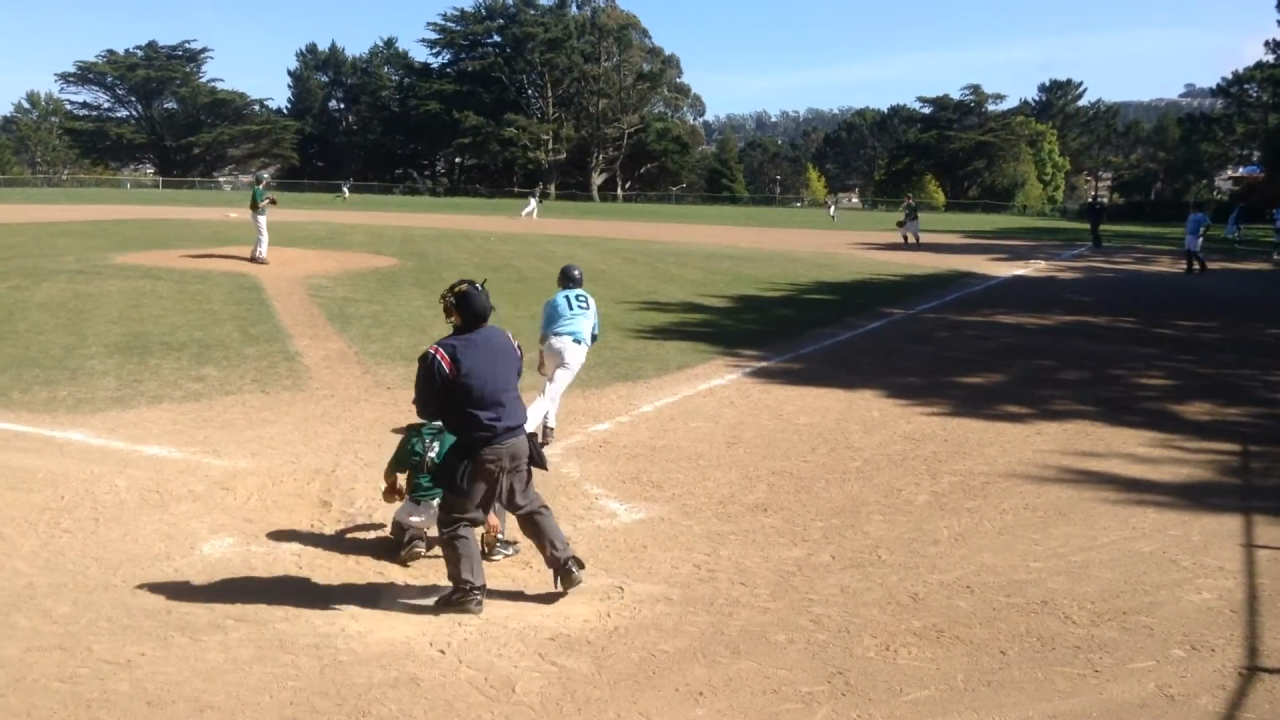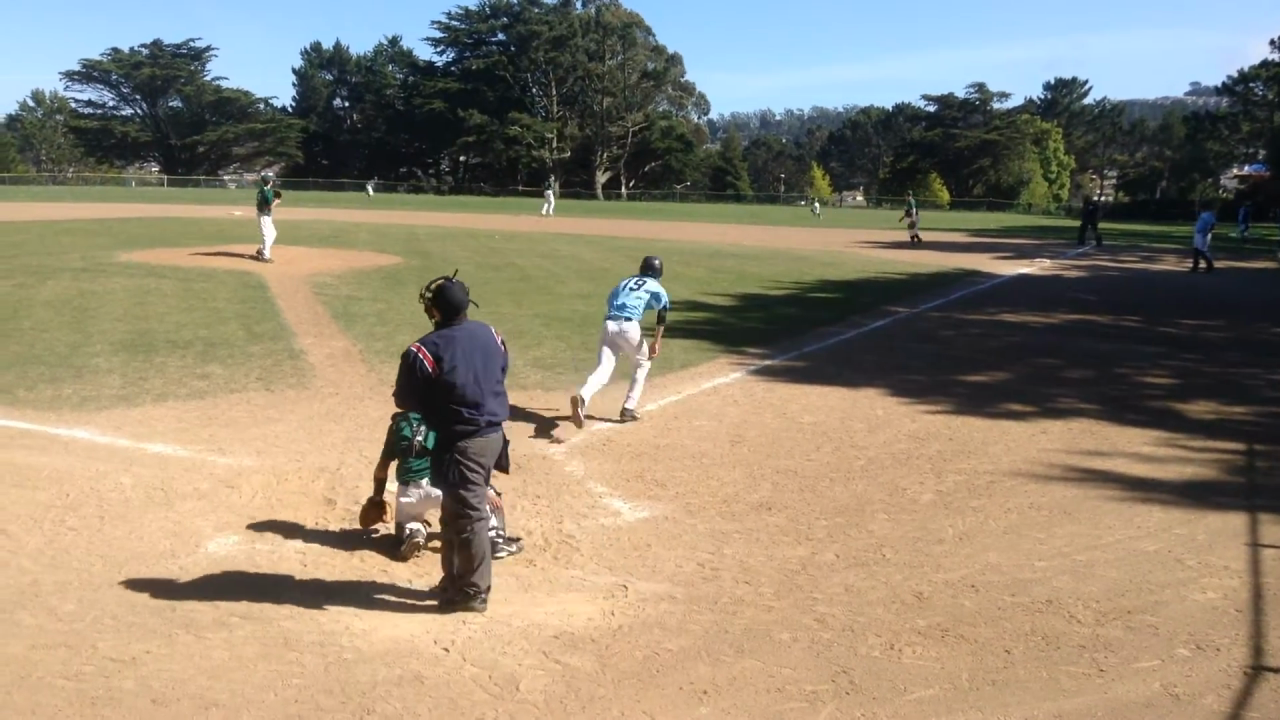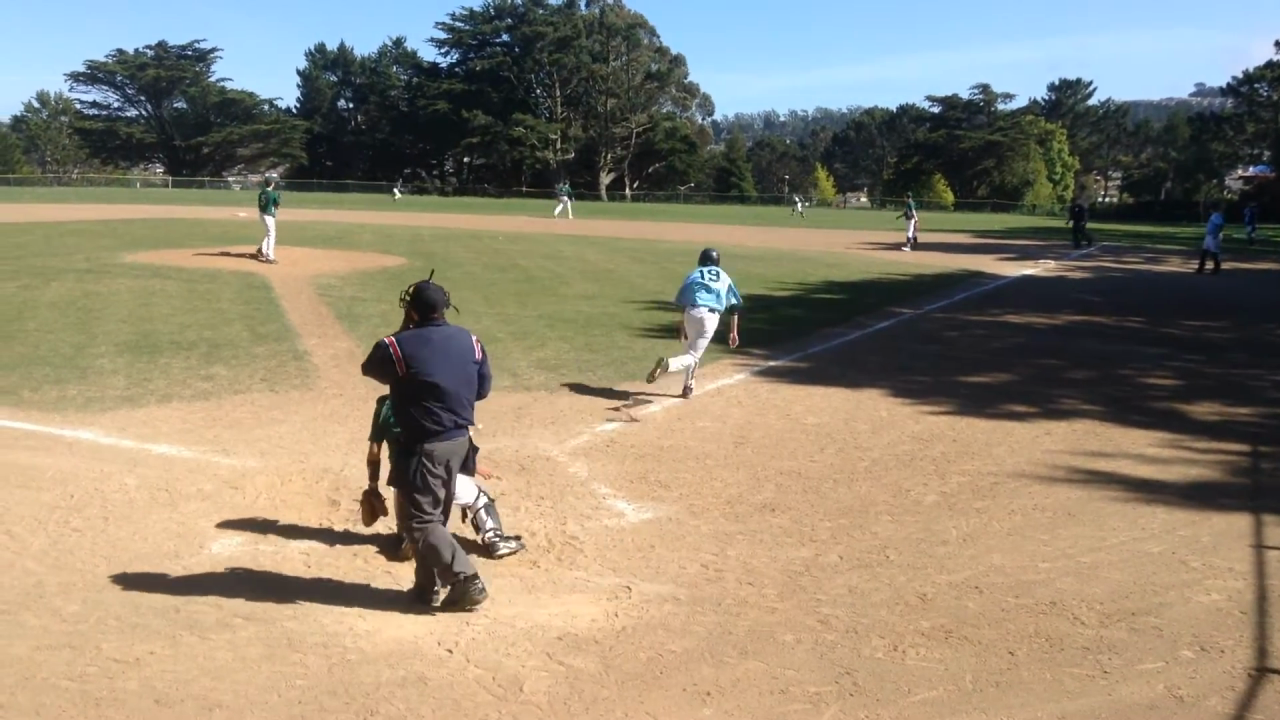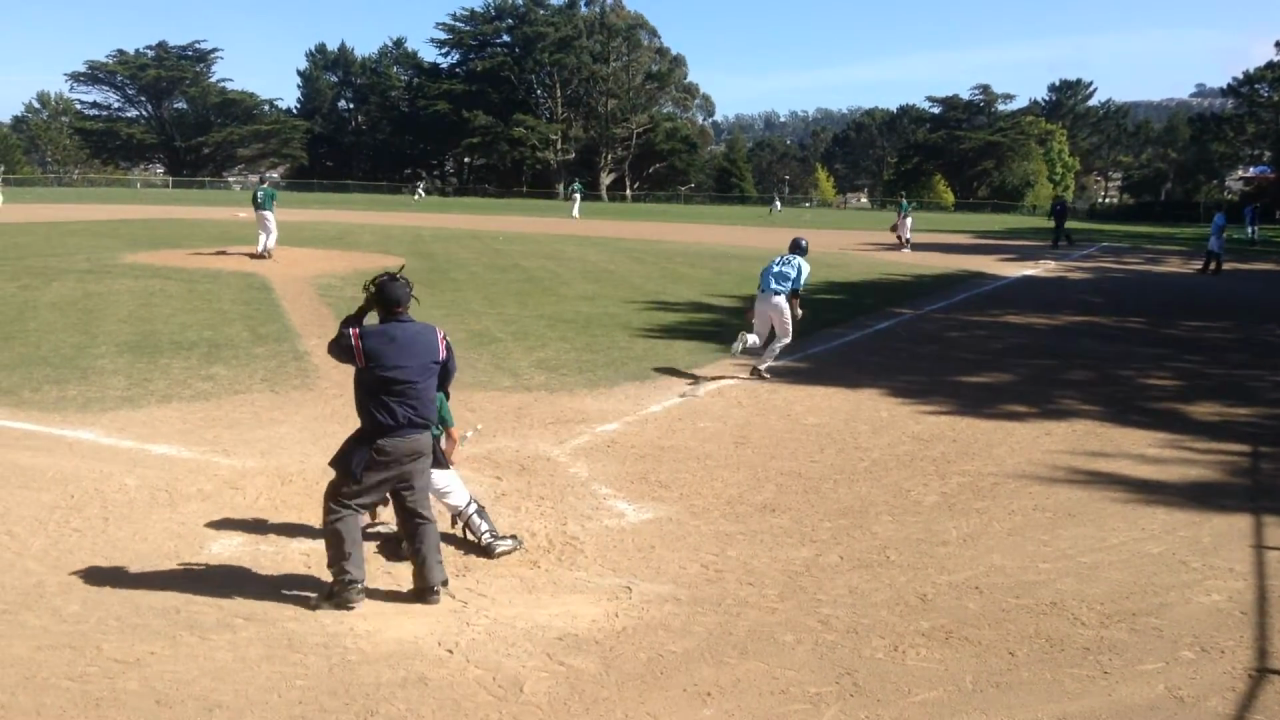
dt=0.3s
person 1, frame 1
left shoulder: (439, 354)
right shoulder: (506, 340)
left elbow: (427, 411)
left hip: (478, 451)
right hip: (516, 442)
left knee: (457, 520)
right knee: (530, 506)
left ankle: (468, 591)
right ankle: (566, 564)
person 1, frame 2
left shoulder: (424, 351)
right shoulder: (491, 335)
left elbow: (406, 401)
left hip: (461, 445)
right hip: (494, 435)
left knee: (468, 515)
right knee: (458, 508)
left ankle: (474, 590)
right ankle: (456, 577)
person 1, frame 3
left shoulder: (398, 345)
right shoulder: (469, 341)
left elbow: (371, 369)
right elbow: (482, 389)
left hip: (425, 446)
right hip: (458, 441)
left knee: (421, 519)
right knee: (431, 514)
left ankle: (467, 582)
right ankle: (428, 585)
person 1, frame 4
left shoulder: (364, 340)
right shoulder: (436, 337)
left elbow: (336, 345)
right elbow: (446, 380)
left wrist: (360, 310)
left hip: (382, 444)
right hip: (421, 441)
left knee: (340, 506)
right knee: (419, 514)
left ankle: (347, 585)
right ankle: (431, 585)
